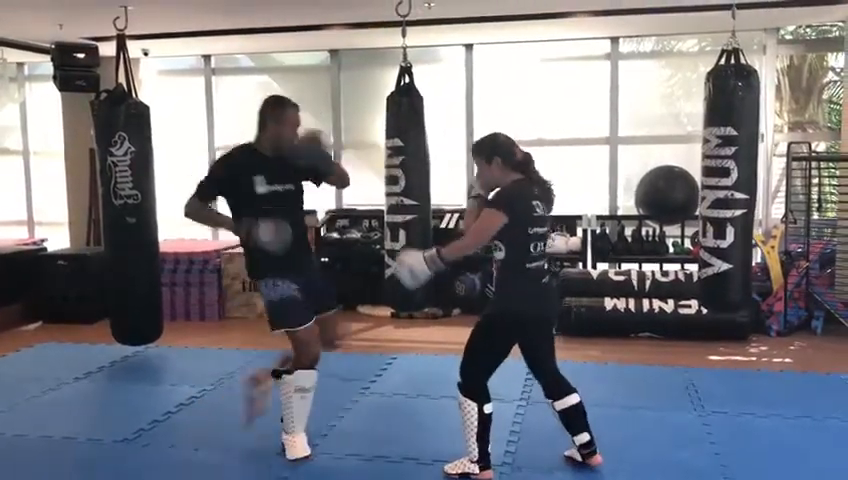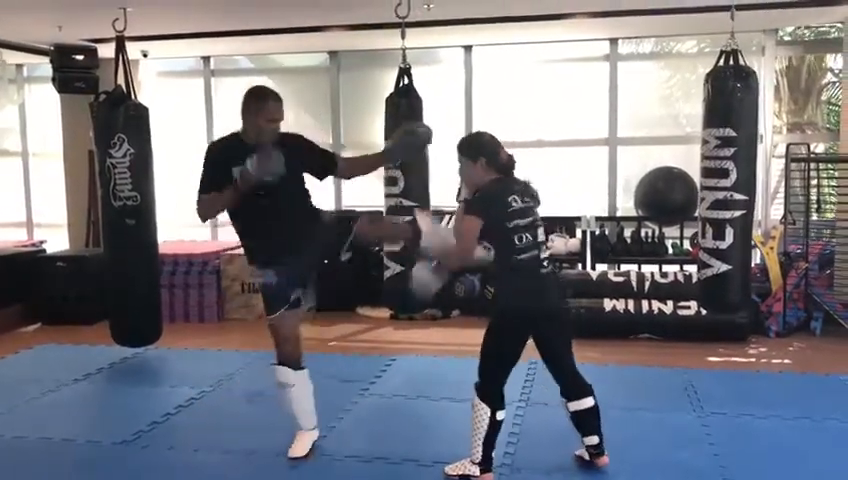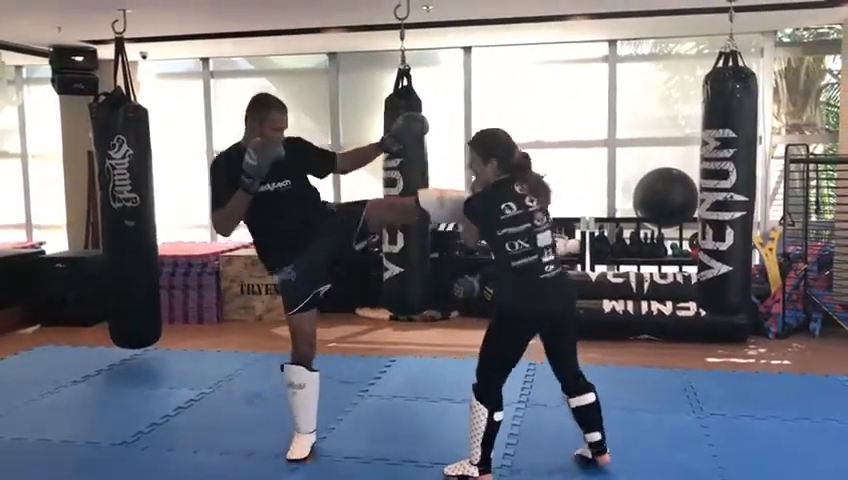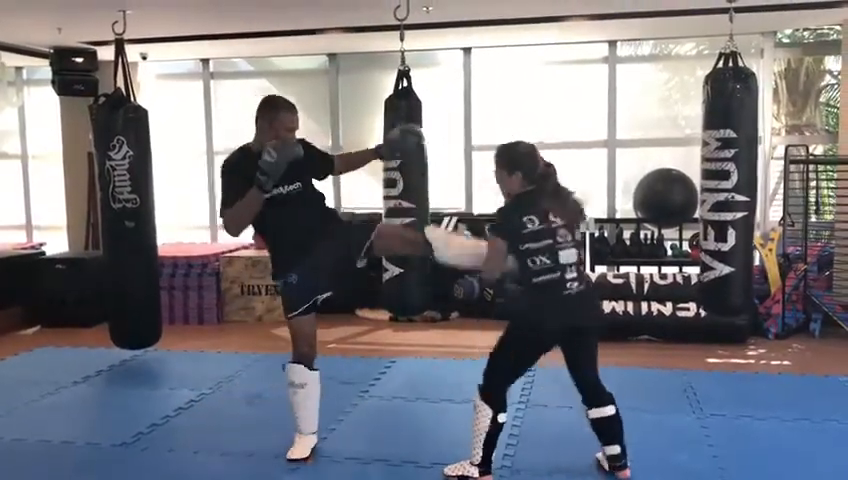
dt=0.2s
person 1, frame 1
left shoulder: (296, 158)
right shoulder: (235, 163)
left elbow: (341, 181)
right elbow: (194, 208)
left wrist: (321, 156)
right wrist: (241, 227)
left hip: (302, 262)
right hip: (276, 273)
right knee: (308, 350)
left ankle: (265, 381)
right ankle: (293, 433)
person 1, frame 2
left shoulder: (294, 145)
right shoulder: (222, 153)
left elbow: (345, 168)
right elbow: (204, 211)
left wrist: (391, 153)
right wrist: (241, 183)
left hip: (312, 232)
right hip: (274, 259)
right knee: (287, 347)
right ankle: (307, 429)
person 1, frame 3
left shoulder: (294, 148)
right shoulder: (227, 164)
left elbow: (340, 163)
right elbow: (222, 227)
left wrist: (386, 144)
right wrist: (248, 183)
left hip: (329, 227)
right hip: (291, 258)
left knee: (394, 207)
right knee: (303, 347)
right ankle: (305, 433)
person 1, frame 4
left shoulder: (299, 150)
right shoulder: (238, 166)
left elbow: (335, 164)
right elbow: (232, 226)
left wrist: (381, 150)
right wrist: (263, 183)
left hip: (334, 235)
right hip: (295, 262)
left knee: (408, 239)
right knee: (304, 348)
right ankle: (306, 435)
person 2, frame 1
left shoulder: (508, 197)
right shoulder: (534, 191)
left elbow: (470, 241)
right elbow: (486, 229)
left wrist: (428, 260)
right wrist: (481, 195)
left hip: (513, 305)
right hip: (541, 300)
left knee: (472, 377)
right knee: (549, 373)
right ankle: (588, 449)
person 2, frame 2
left shoulder: (484, 198)
right shoulder: (520, 189)
left elbow: (461, 252)
left hip: (516, 301)
right hip: (549, 296)
left knee: (490, 382)
right knee: (566, 371)
right ankle: (596, 450)
person 2, frame 3
left shoulder: (480, 202)
right shoulder: (534, 187)
left elbow: (471, 240)
left hip: (518, 305)
right hip: (559, 296)
left knee: (488, 383)
right knee: (570, 371)
right ankle: (597, 448)
person 2, frame 4
left shoulder: (508, 216)
right shoulder: (564, 201)
left elbow: (491, 271)
left wrist: (483, 277)
left hip: (539, 314)
right hip: (582, 308)
left knee: (493, 385)
right knee: (589, 383)
